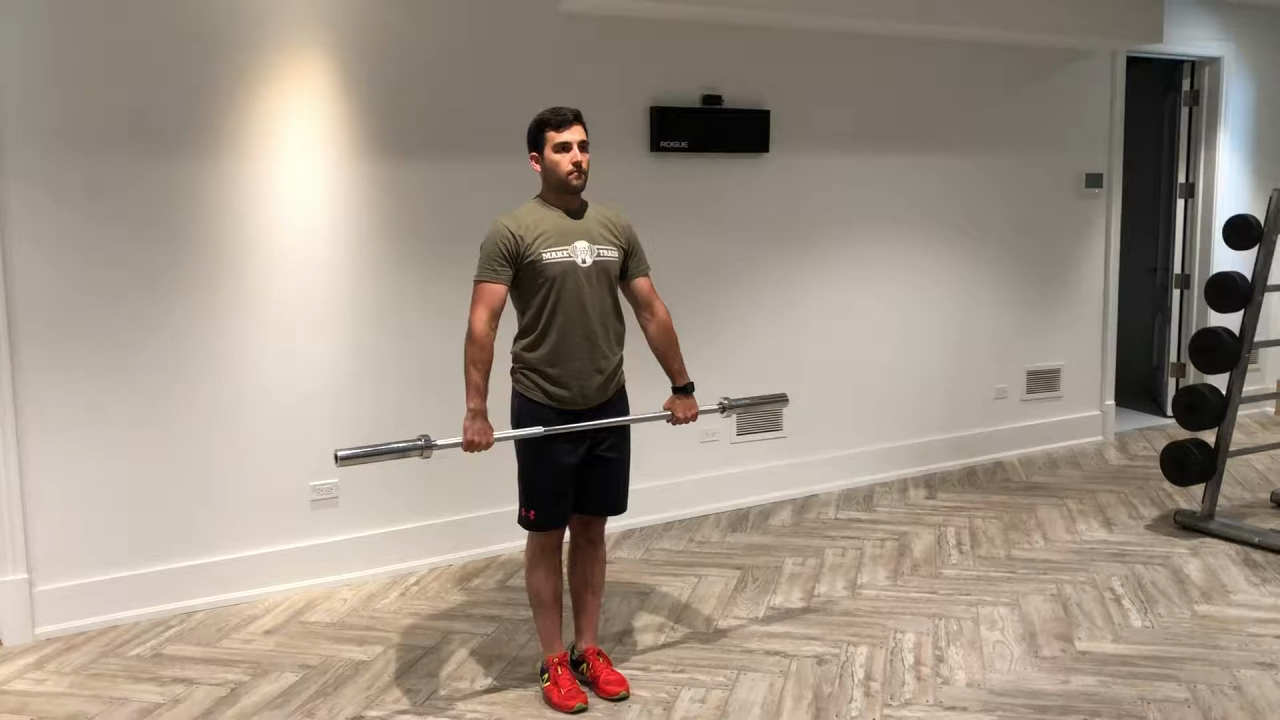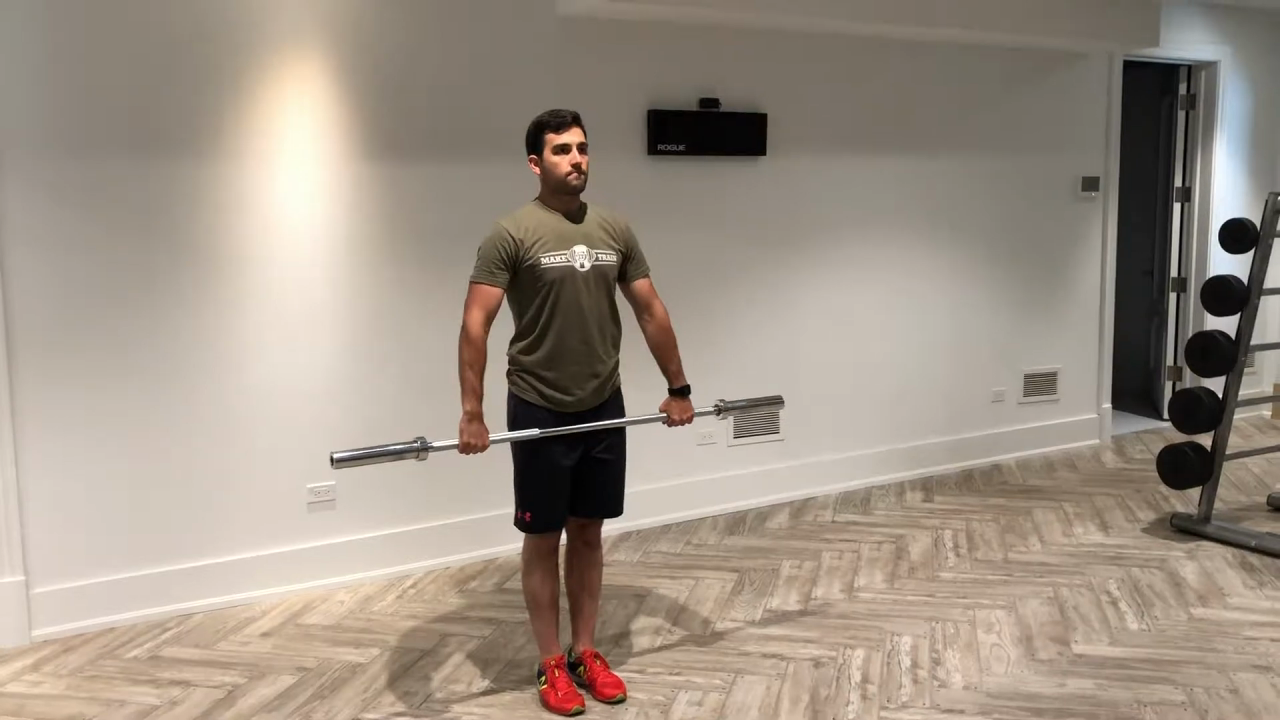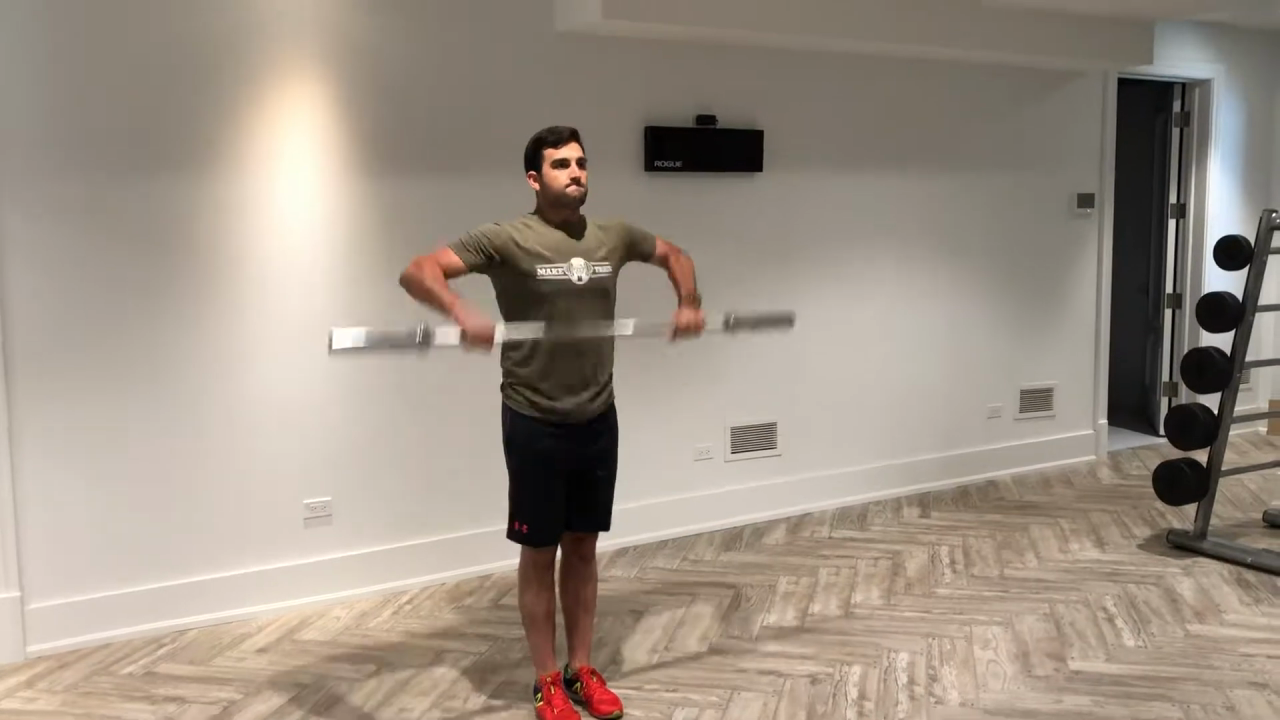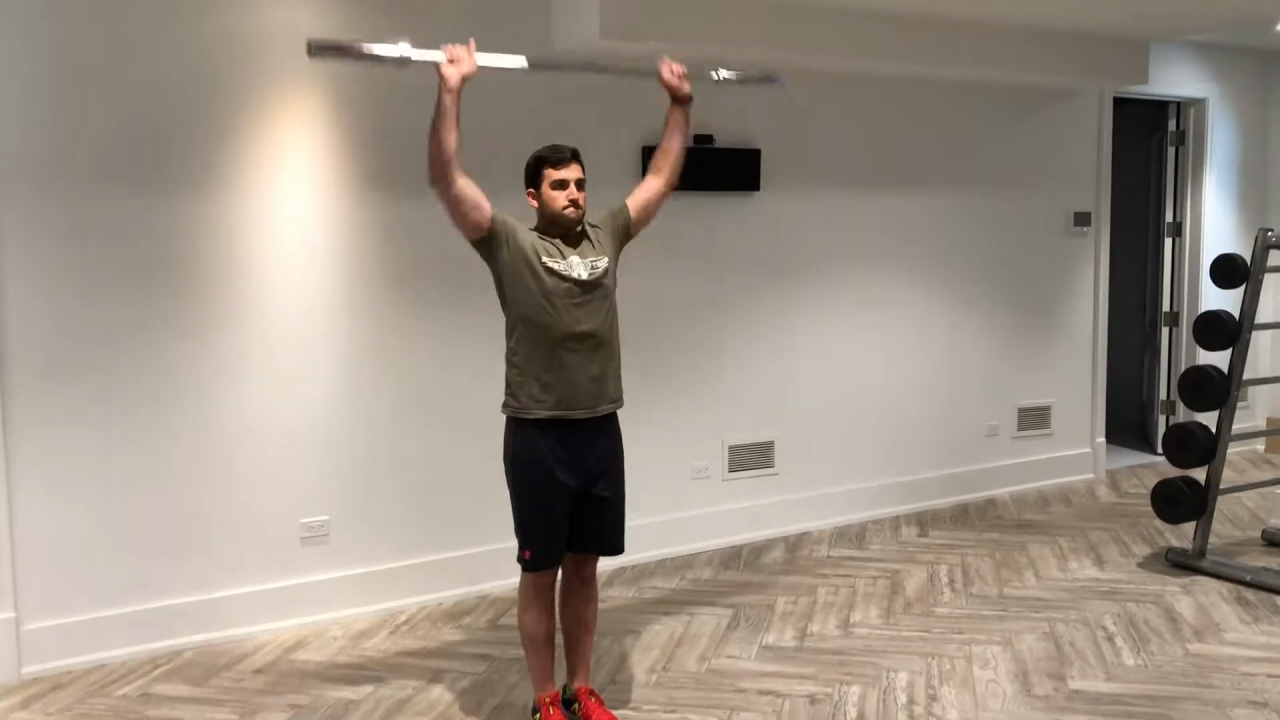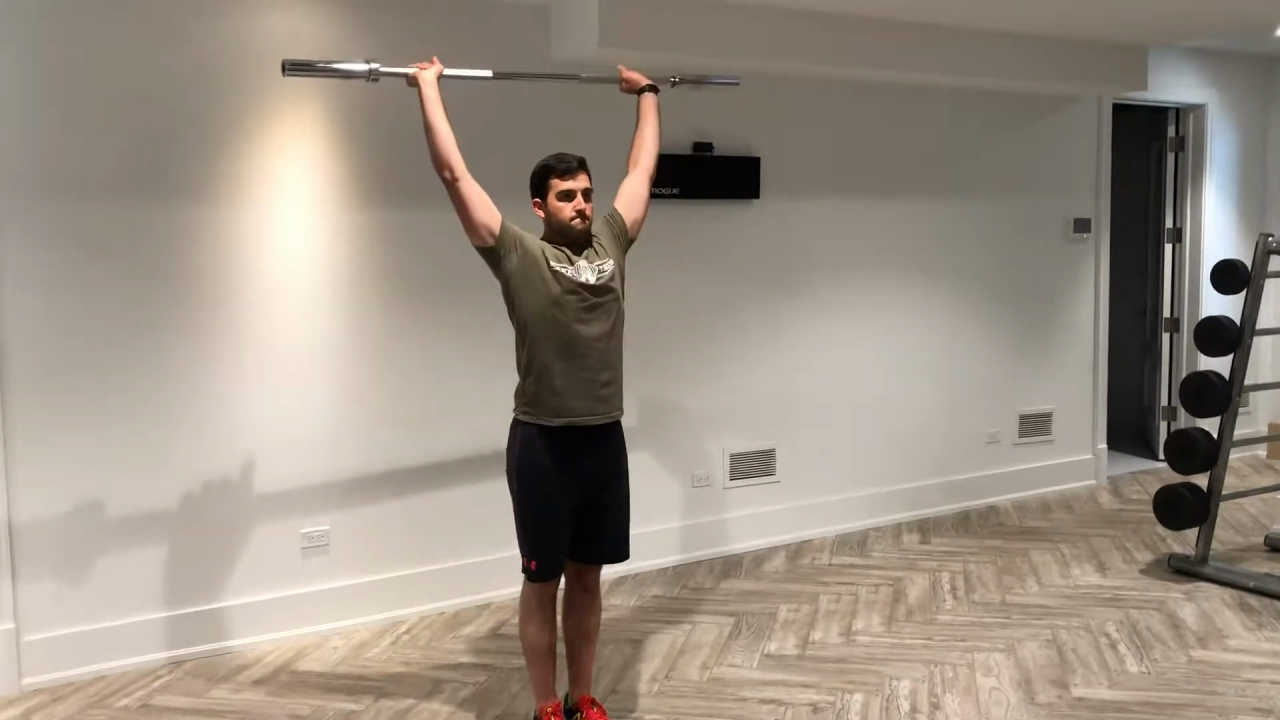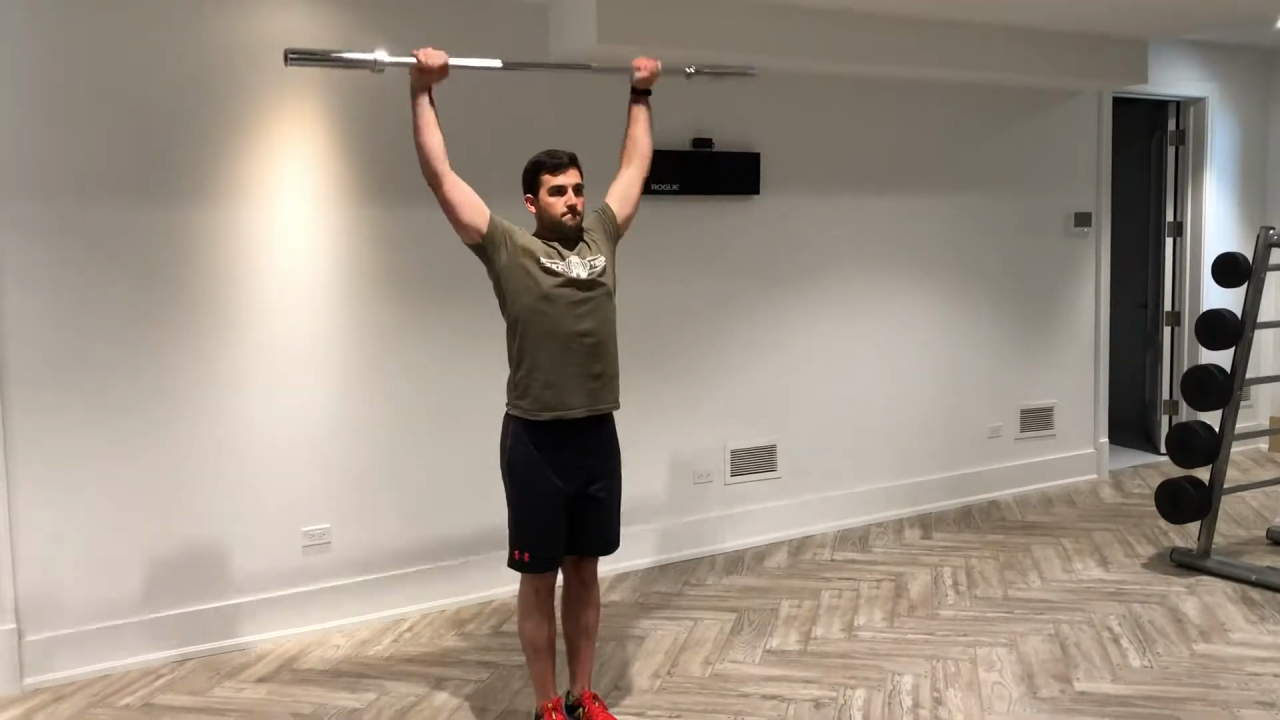
dt=0.4s
person 1, frame 1
left shoulder: (617, 226)
right shoulder: (512, 230)
left elbow: (651, 310)
right elbow: (483, 322)
left wrist: (681, 386)
right wrist: (476, 409)
left hip: (608, 405)
right hip: (544, 410)
left knee: (592, 529)
right knee: (547, 535)
left ankle: (589, 649)
right ankle: (554, 662)
person 1, frame 2
left shoulder: (616, 229)
right shoulder: (512, 233)
left elbow: (652, 312)
right elbow: (476, 324)
left wrist: (678, 388)
right wrist: (472, 412)
left hip: (604, 407)
right hip: (540, 411)
left knee: (589, 531)
right knee: (543, 538)
left ankle: (586, 652)
right ankle: (551, 664)
person 1, frame 3
left shoulder: (613, 235)
right shoulder: (509, 239)
left elbow: (671, 253)
right elbow: (418, 269)
left wrist: (689, 302)
right wrist: (459, 311)
left hip: (598, 416)
right hip: (535, 422)
left knee: (583, 545)
right knee: (540, 551)
left ankle: (581, 668)
person 1, frame 4
left shoulder: (607, 234)
right shoulder: (509, 244)
left elbow: (664, 173)
right elbow: (445, 178)
left wrist: (679, 101)
right wrist: (450, 88)
left hip: (600, 432)
right hip: (538, 436)
left knee: (584, 568)
right knee: (540, 573)
person 1, frame 5
left shoulder: (612, 242)
right shoulder: (516, 253)
left elbow: (643, 168)
right elbow: (454, 173)
left wrist: (645, 94)
right wrist: (428, 88)
left hip: (605, 439)
right hip: (543, 443)
left knee: (588, 578)
right knee: (543, 582)
person 1, frame 6
left shoulder: (602, 235)
right shoulder: (507, 246)
left elbow: (636, 164)
right elbow: (437, 173)
left wrist: (639, 93)
right wrist: (423, 87)
left hip: (597, 434)
right hip: (535, 439)
left knee: (584, 571)
right knee: (540, 577)
